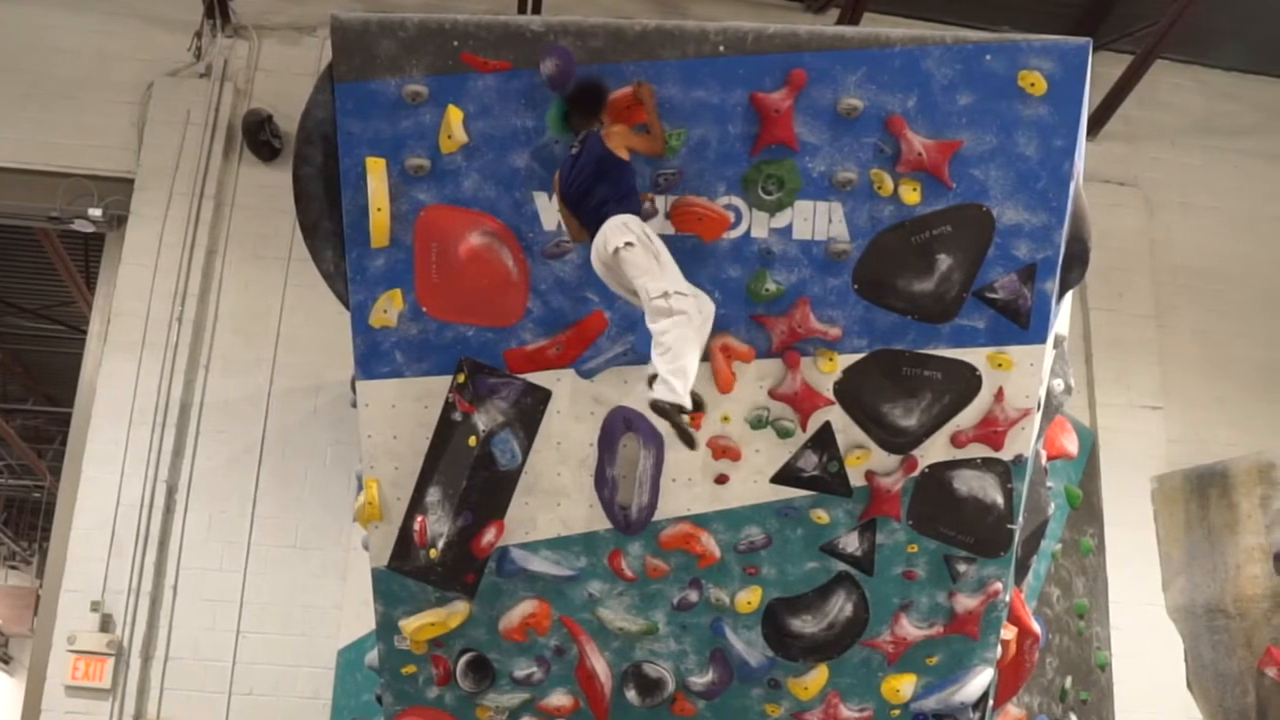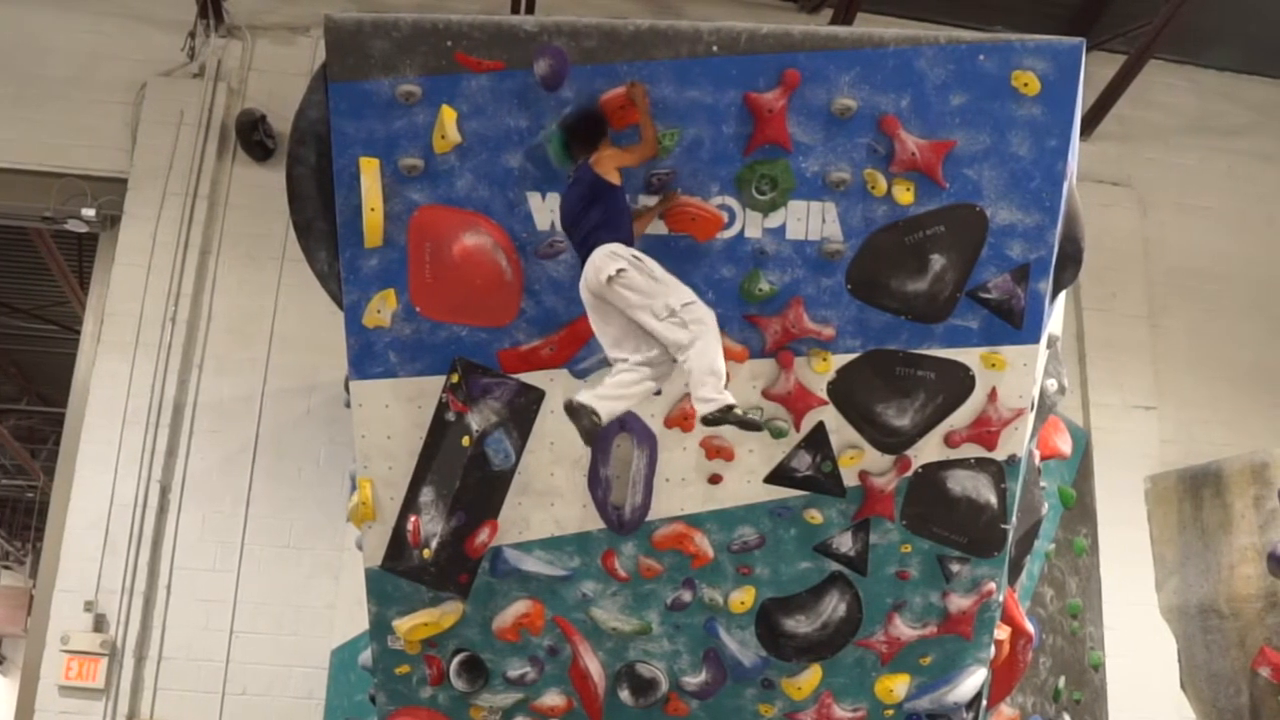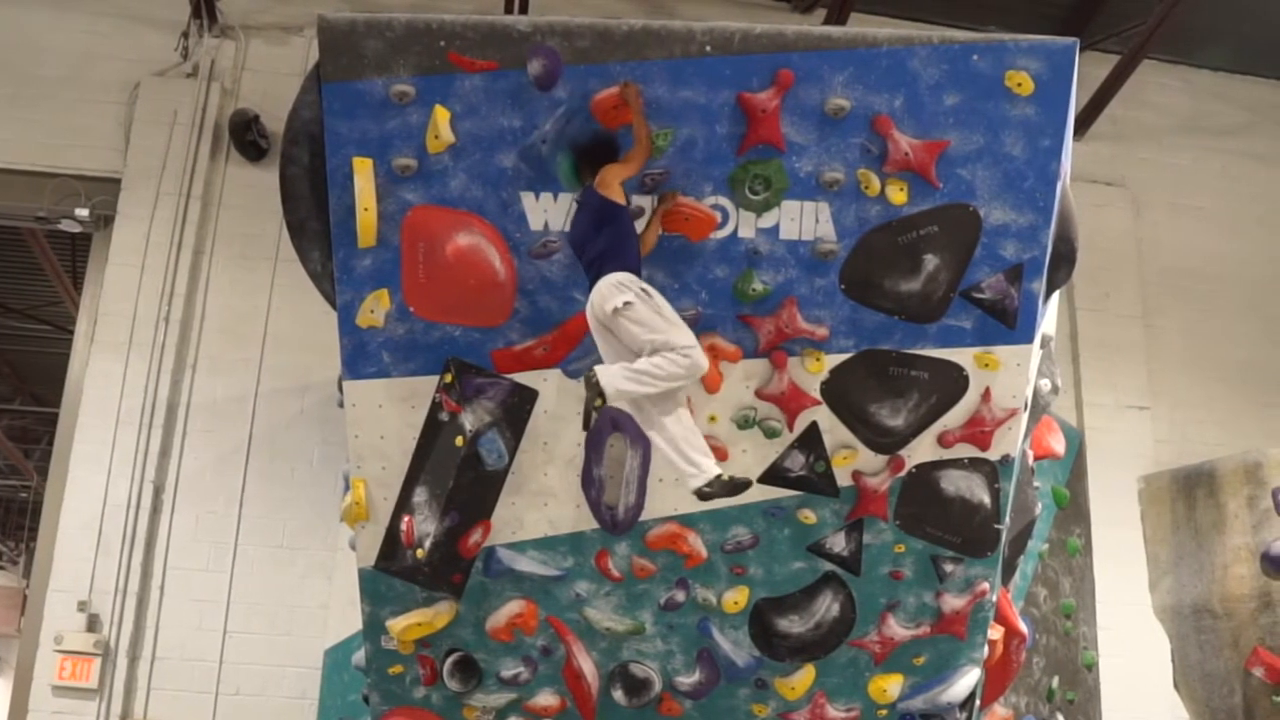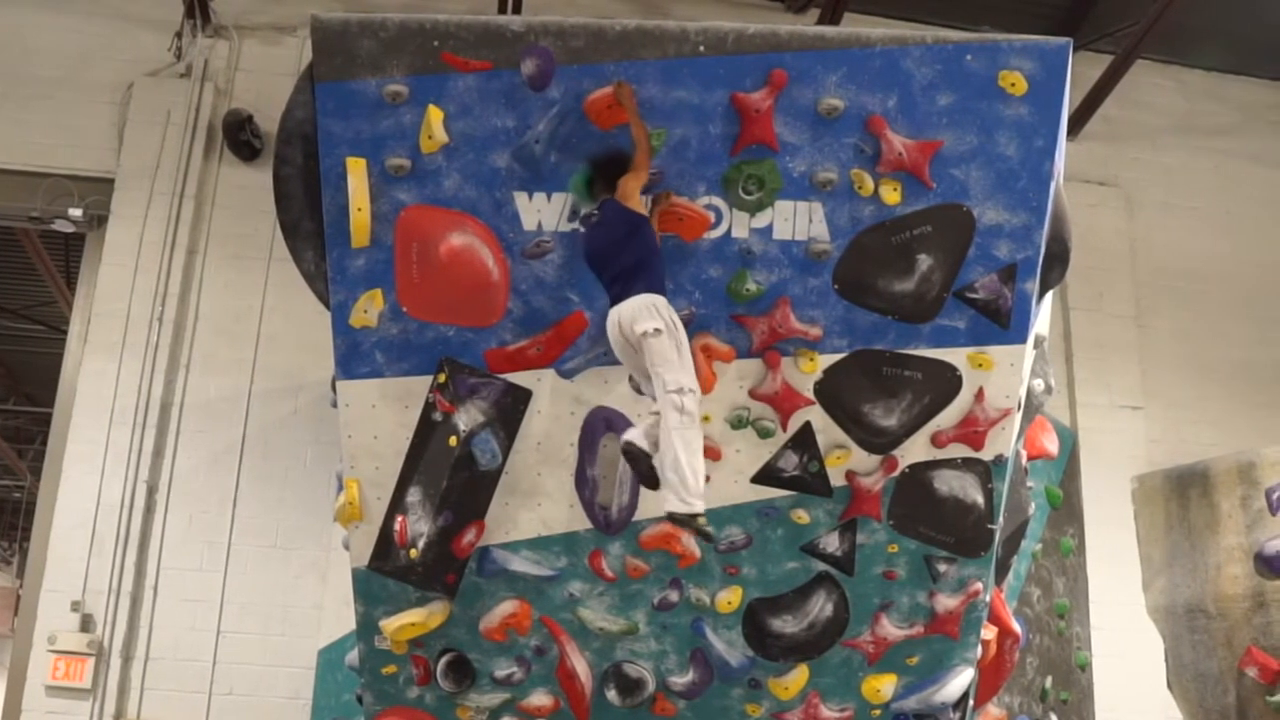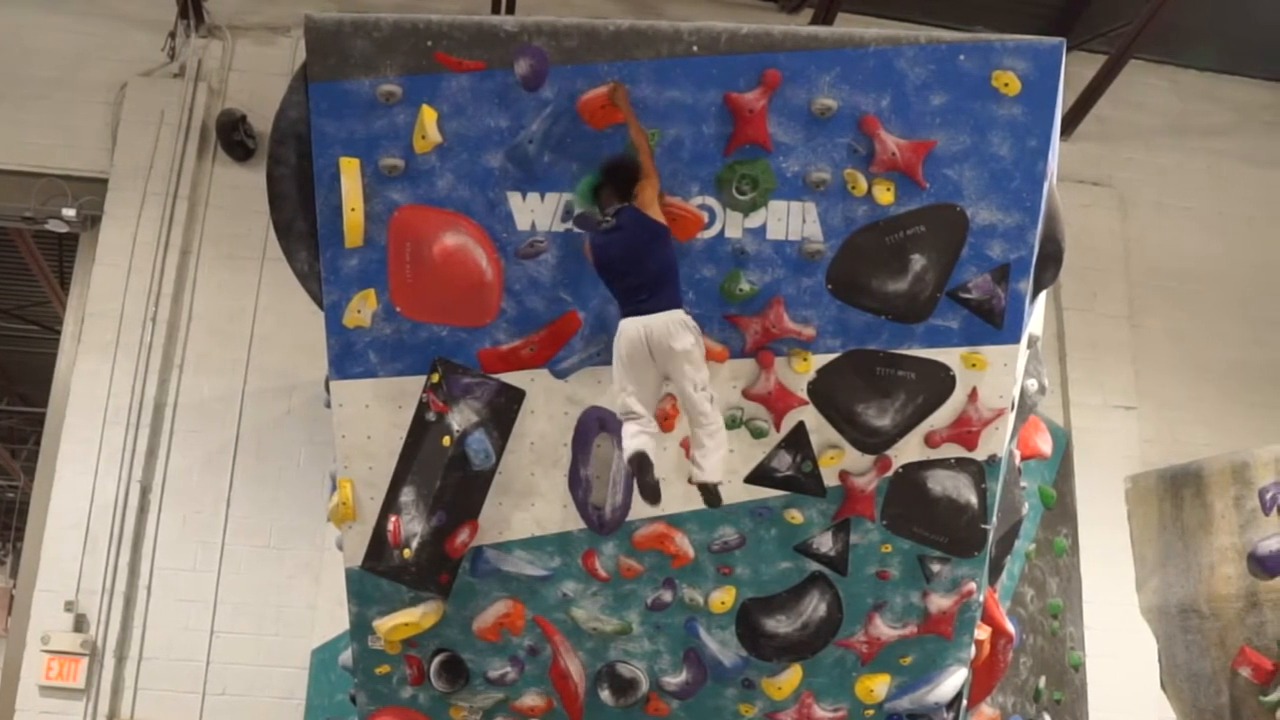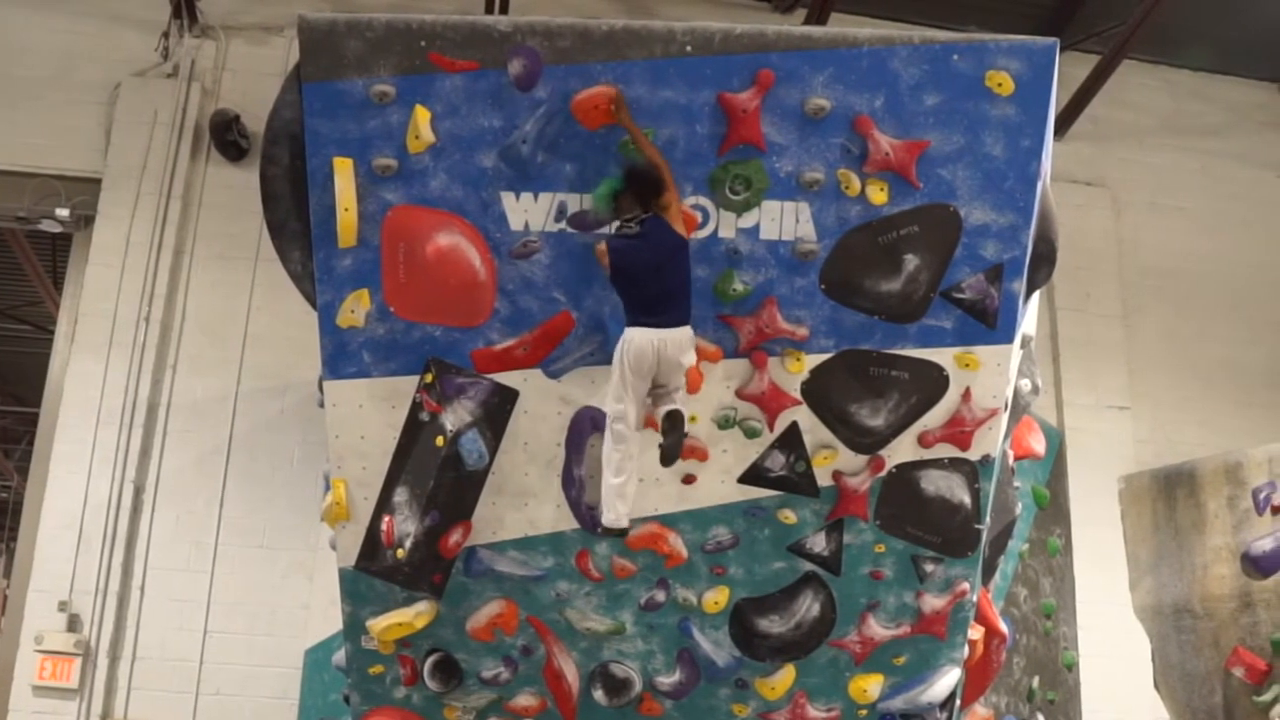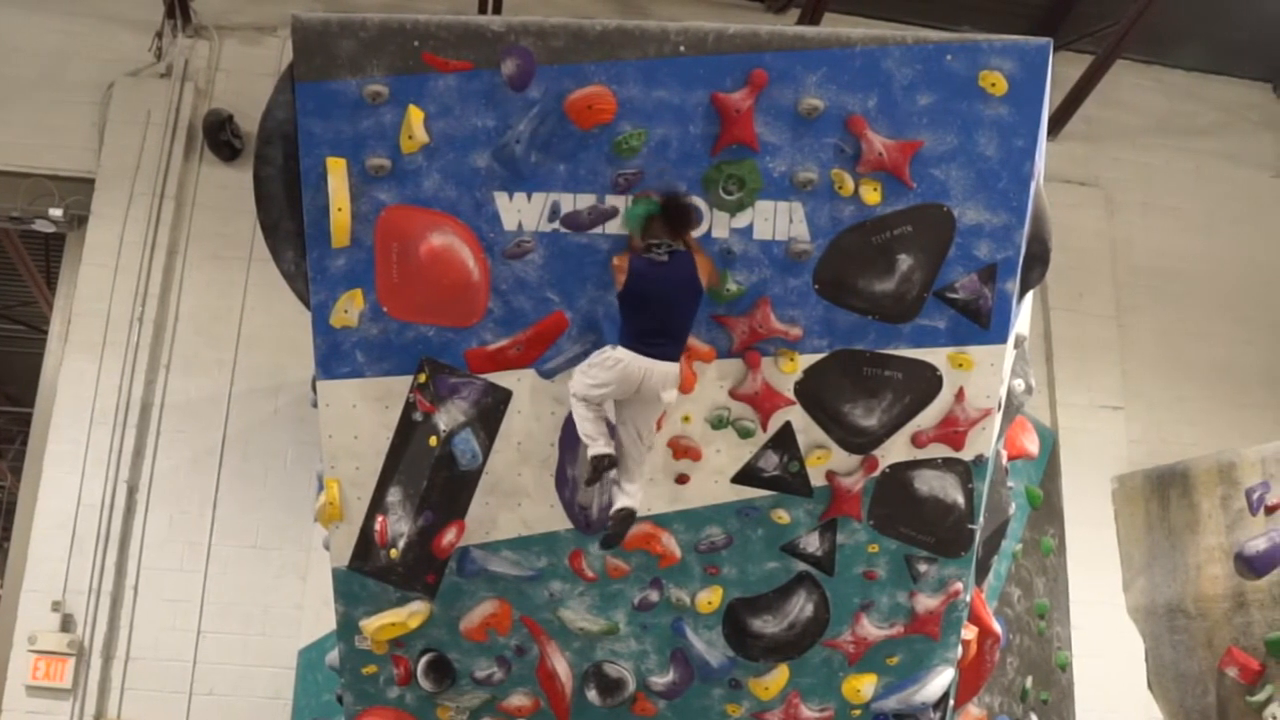
dt=0.4s
person 1, frame 1
left shoulder: (563, 174)
right shoulder: (612, 135)
left elbow: (576, 232)
right elbow: (657, 146)
right wrist: (649, 105)
left hip: (602, 249)
right hip: (625, 232)
left knee: (699, 307)
right knee: (681, 309)
left ankle: (669, 376)
right ankle: (671, 397)
person 1, frame 2
left shoulder: (569, 198)
right shoulder: (603, 161)
right elbow: (650, 145)
left wrist: (662, 206)
right wrist: (641, 106)
left hip: (592, 280)
right hip: (615, 263)
left knee: (645, 360)
right knee: (696, 320)
left ankle: (590, 405)
right ankle: (718, 403)
person 1, frame 3
left shoulder: (582, 221)
right shoulder: (605, 180)
left elbow: (638, 247)
right elbow: (642, 150)
left wrist: (660, 210)
right wrist: (635, 108)
left hip: (601, 303)
right hip: (619, 291)
left knee: (661, 396)
right knee: (687, 359)
left ankle: (705, 476)
right ankle: (606, 383)
person 1, frame 4
left shoulder: (590, 236)
right shoulder: (624, 195)
right elbow: (644, 154)
left wrist: (653, 213)
right wrist: (631, 108)
left hip: (617, 317)
right hip: (647, 309)
left knee: (668, 398)
right knee: (680, 402)
left ankle: (639, 443)
right ankle: (685, 505)
person 1, frame 5
left shoulder: (594, 244)
right shoulder: (646, 208)
right elbow: (645, 154)
right wrist: (626, 108)
left hip: (630, 329)
right hip: (672, 323)
left knee: (636, 413)
right knee: (699, 403)
left ankle: (638, 458)
right ankle: (708, 477)
person 1, frame 6
left shoulder: (606, 249)
right shoulder: (671, 224)
right elbow: (667, 175)
right wrist: (631, 129)
left hip: (638, 338)
right hip: (679, 337)
left knee: (622, 426)
right knee: (667, 391)
left ankle: (615, 518)
right ankle: (671, 418)
person 1, frame 7
left shoulder: (624, 265)
right shoulder: (698, 265)
right elbow: (708, 272)
left wrist: (639, 214)
right wrist: (688, 237)
left hip: (625, 362)
right hip: (665, 372)
left knee: (579, 388)
right knee: (634, 443)
left ankle: (602, 450)
right ankle: (625, 505)
